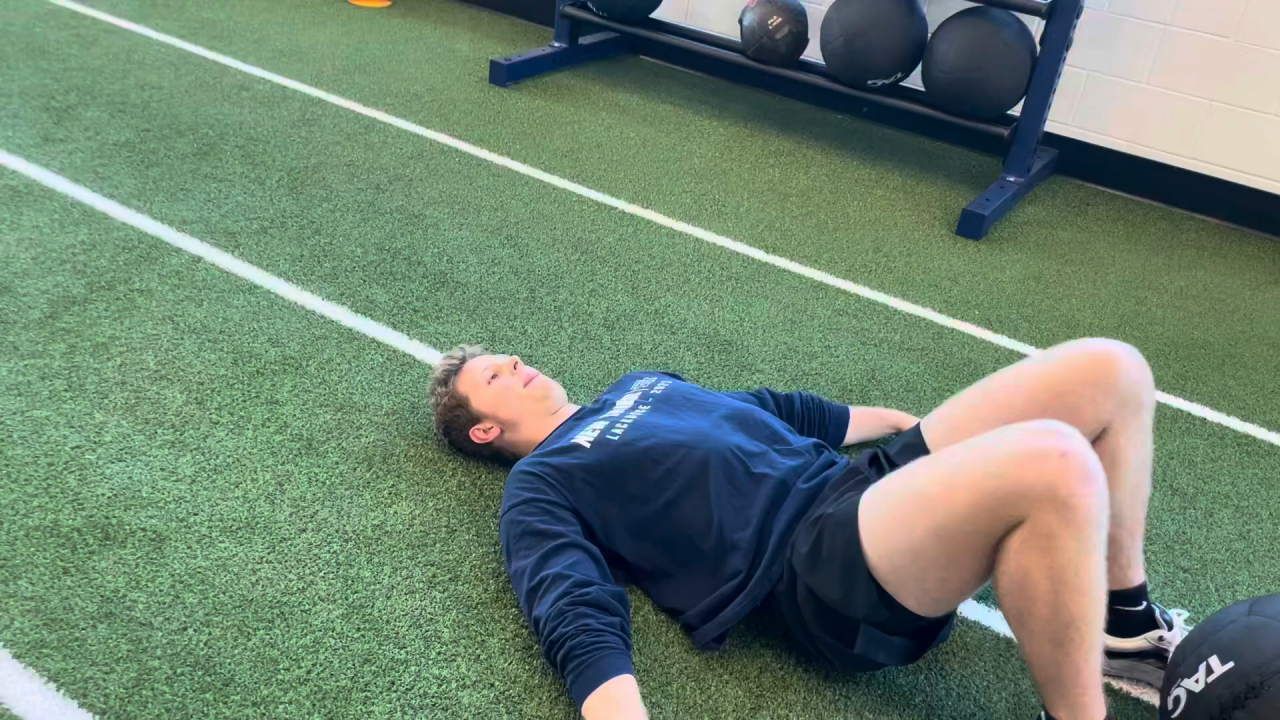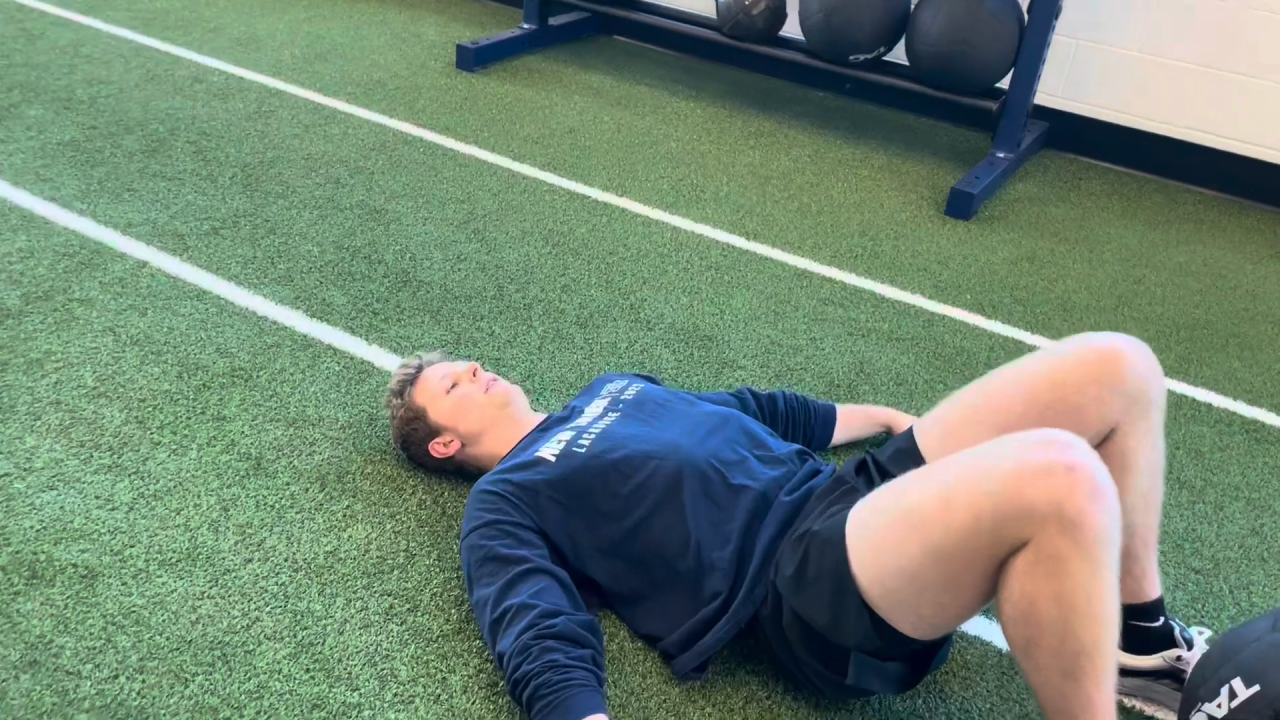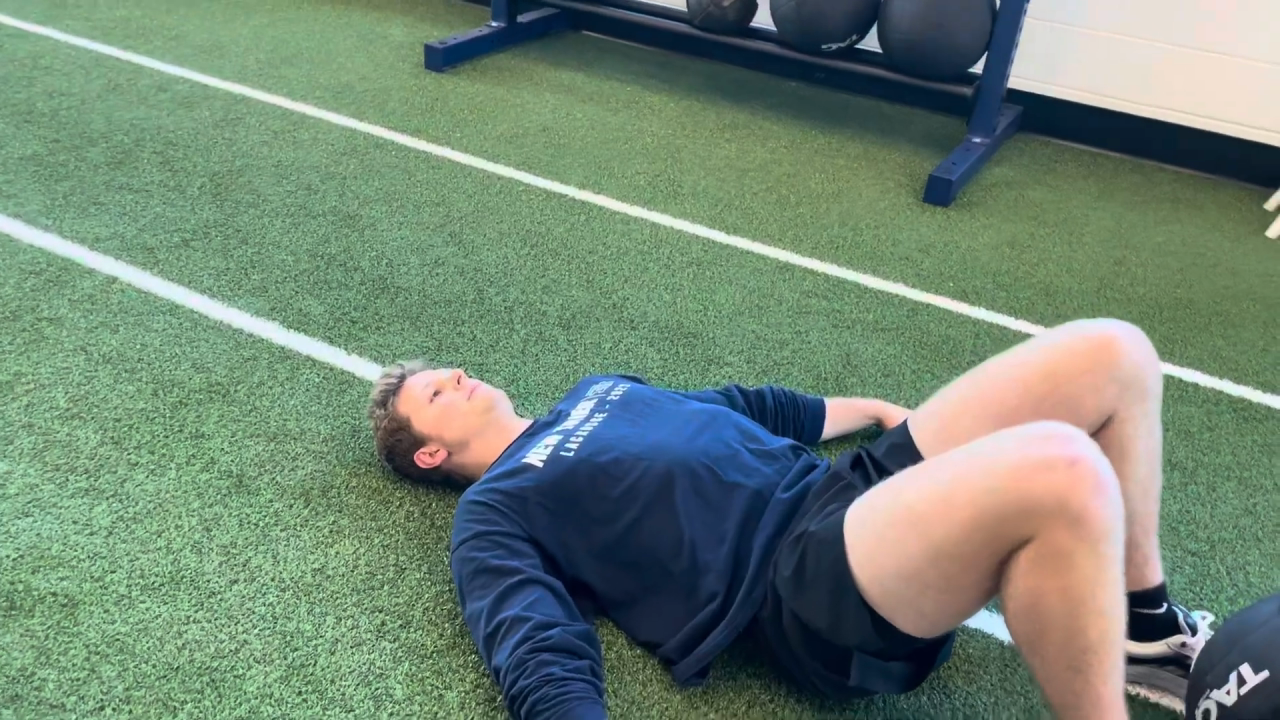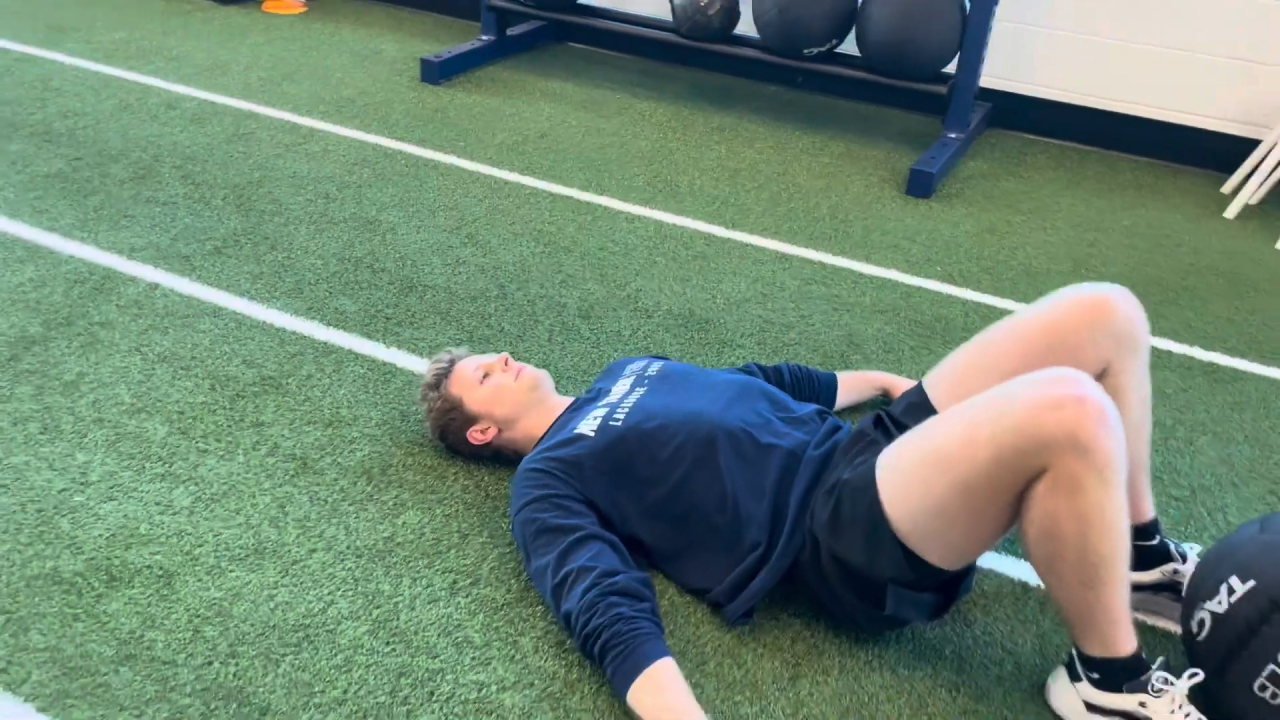
dt=0.5s
person 1, frame 1
left shoulder: (640, 383)
right shoulder: (539, 488)
right elbow: (580, 622)
left wrist: (902, 417)
left hip: (857, 481)
right hip: (816, 565)
left knee: (1109, 371)
right knee: (1053, 466)
left ankle: (1122, 623)
person 1, frame 2
left shoulder: (612, 388)
right shoulder: (504, 507)
right elbow: (550, 653)
left wrist: (888, 417)
left hip: (847, 492)
right hip: (806, 581)
left knee: (1115, 368)
right knee: (1059, 482)
left ankle: (1140, 639)
person 1, frame 3
left shoulder: (596, 390)
right shoulder: (493, 514)
left wrist: (873, 408)
left hip: (845, 486)
right hip: (804, 583)
left knee: (1110, 354)
right knee: (1061, 475)
left ankle: (1143, 631)
person 1, frame 4
left shoulder: (628, 369)
right shoulder: (548, 483)
right elbow: (610, 611)
left wrist: (879, 380)
left hip: (863, 446)
right hip: (840, 533)
left knee: (1103, 314)
right knee: (1070, 411)
left ankle: (1142, 563)
